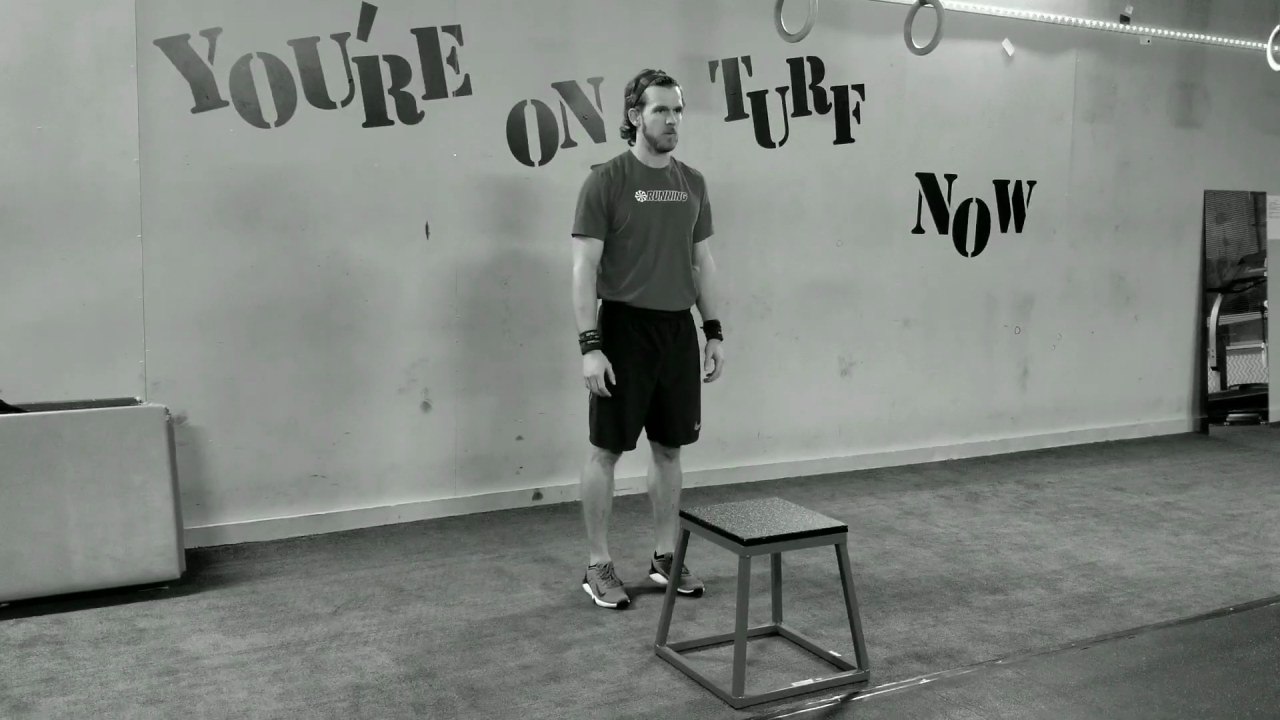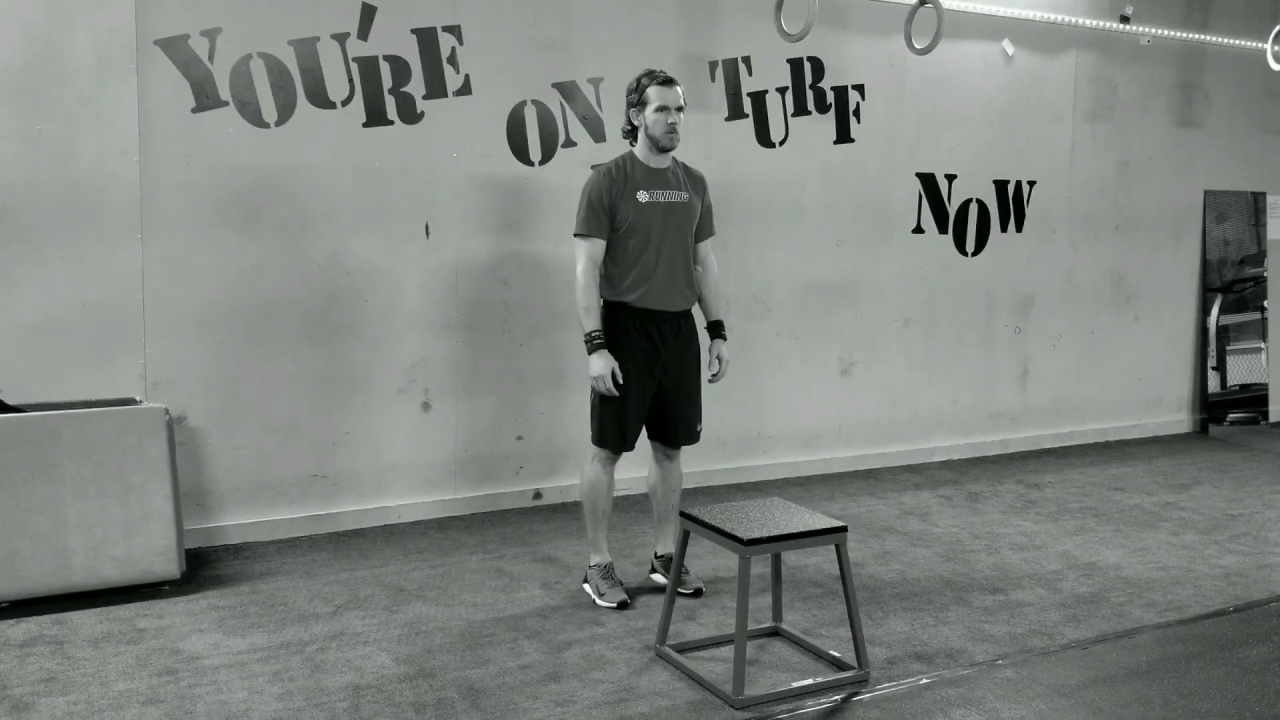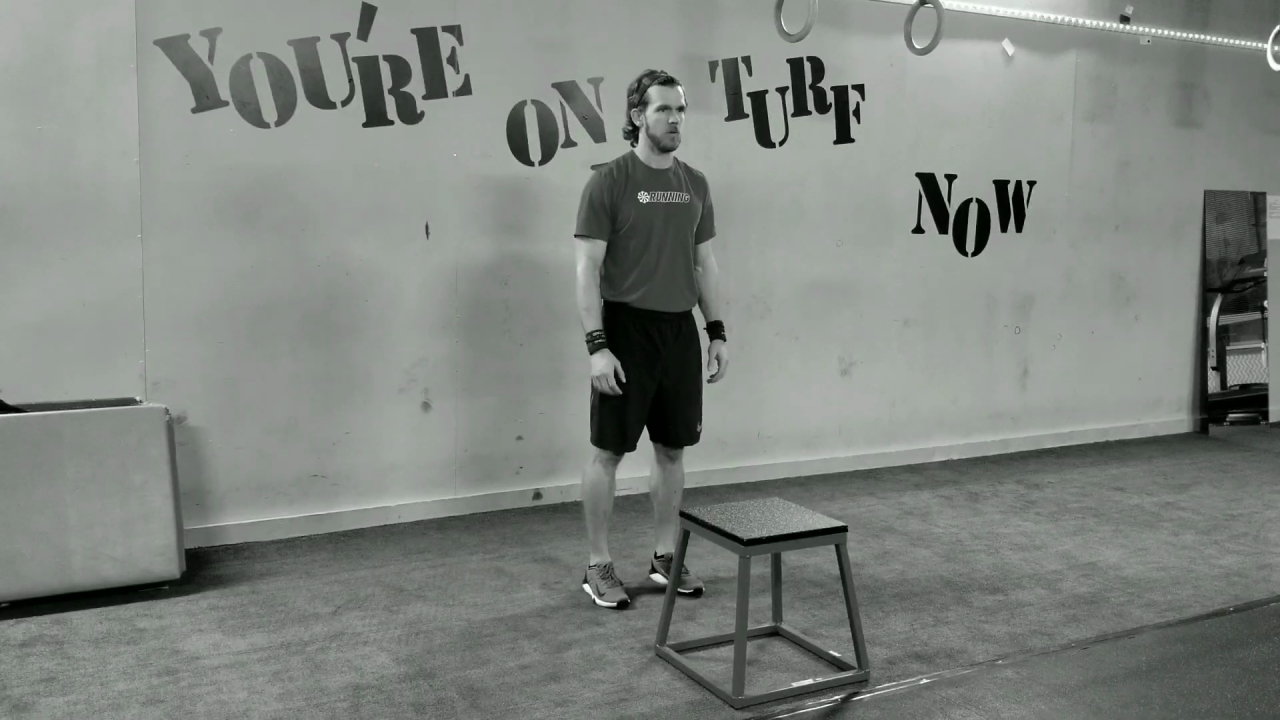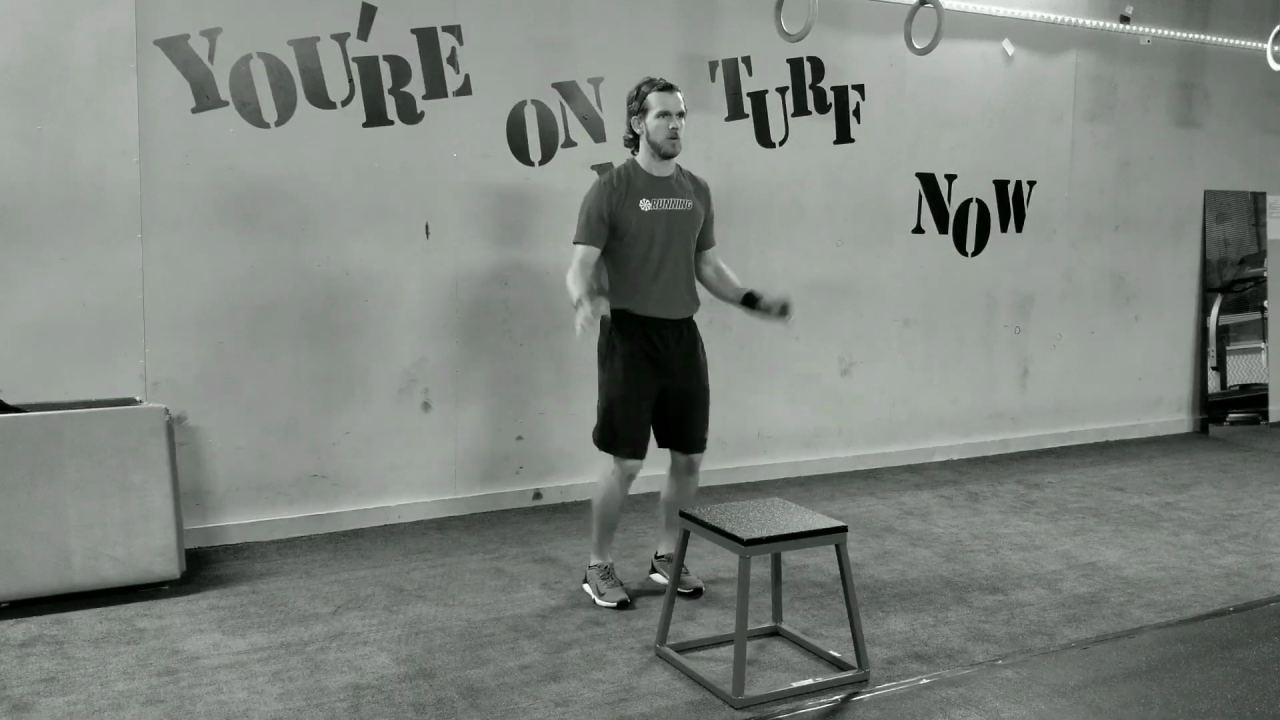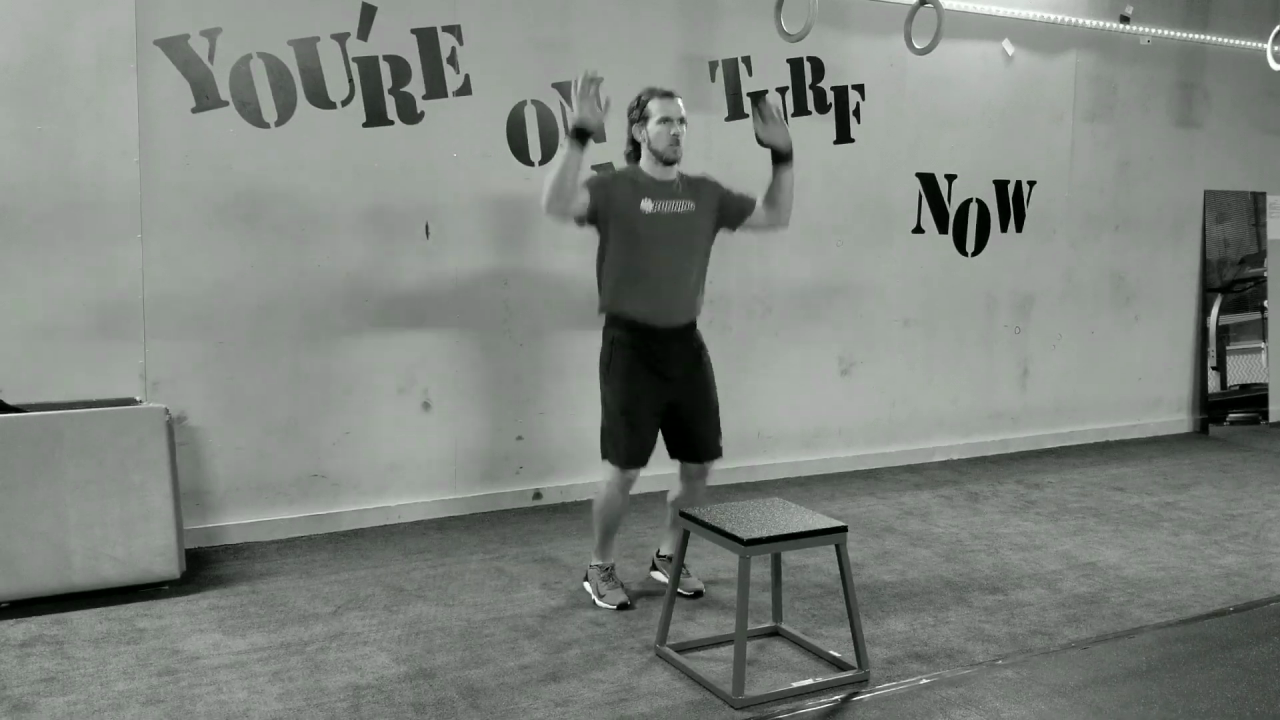
dt=0.2s
person 1, frame 1
left shoulder: (692, 183)
right shoulder: (606, 182)
left elbow: (703, 261)
right elbow: (584, 268)
left wrist: (714, 331)
right wrist: (590, 346)
left hip: (678, 331)
right hip: (624, 329)
left knee: (669, 448)
right knee: (607, 449)
left ankle: (666, 556)
right ankle: (598, 564)
person 1, frame 2
left shoulder: (694, 183)
right shoulder: (607, 182)
left elbow: (704, 262)
right elbow: (587, 269)
left wrist: (717, 331)
right wrist: (596, 346)
left hip: (679, 331)
right hip: (625, 330)
left knee: (670, 448)
right knee: (607, 450)
left ankle: (666, 556)
right ankle: (599, 565)
person 1, frame 3
left shoulder: (695, 184)
right shoulder: (609, 183)
left elbow: (704, 261)
right elbow: (588, 267)
left wrist: (716, 331)
right wrist: (598, 344)
left hip: (679, 331)
right hip: (626, 330)
left knee: (673, 450)
right knee: (609, 452)
left ankle: (665, 556)
right ankle: (599, 565)
person 1, frame 4
left shoulder: (696, 190)
right shoulder: (610, 189)
left elbow: (707, 265)
right elbow: (580, 265)
left wrist: (754, 300)
right wrist: (584, 301)
left hip: (682, 336)
right hip: (630, 338)
left knee: (688, 457)
right knee: (624, 463)
left ankle: (667, 556)
right ankle: (598, 566)
person 1, frame 5
left shoulder: (704, 193)
right shoulder: (613, 189)
left elbow: (776, 216)
right elbow: (556, 204)
left wrist: (781, 156)
right wrist: (581, 134)
left hip: (686, 345)
right hip: (630, 347)
left knee: (698, 465)
right knee: (626, 470)
left ankle: (669, 556)
right ankle: (599, 567)
